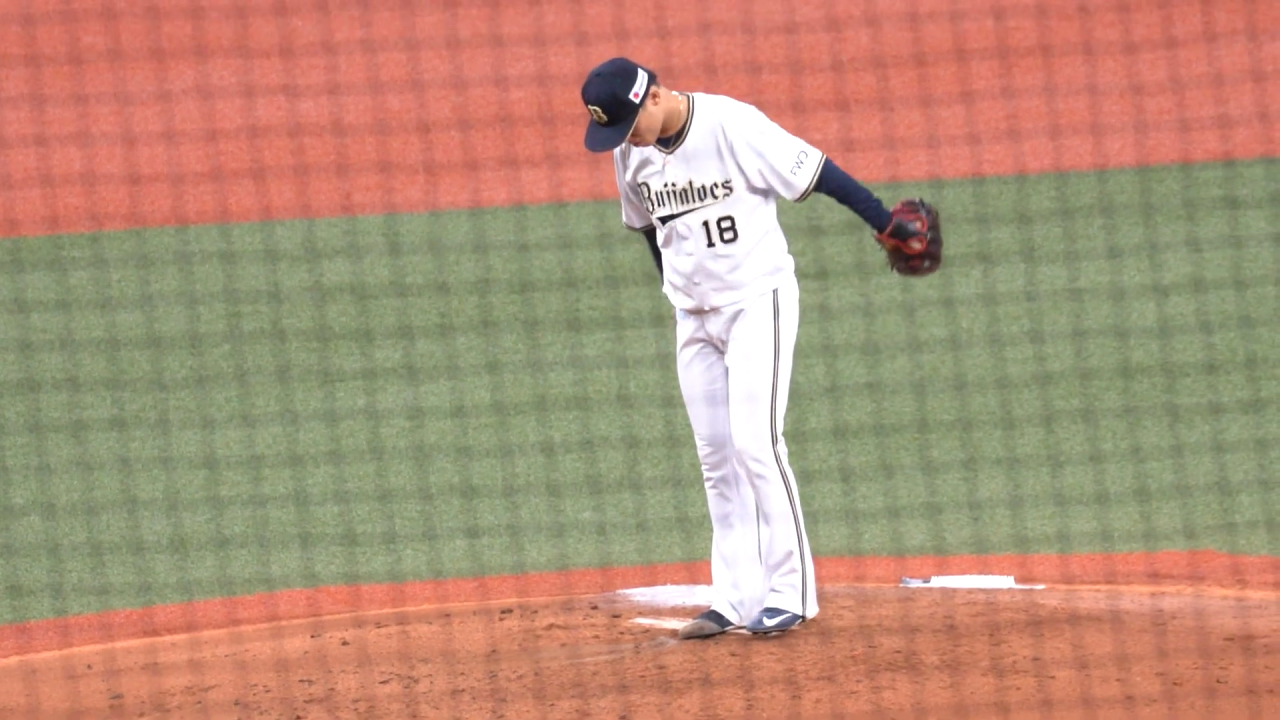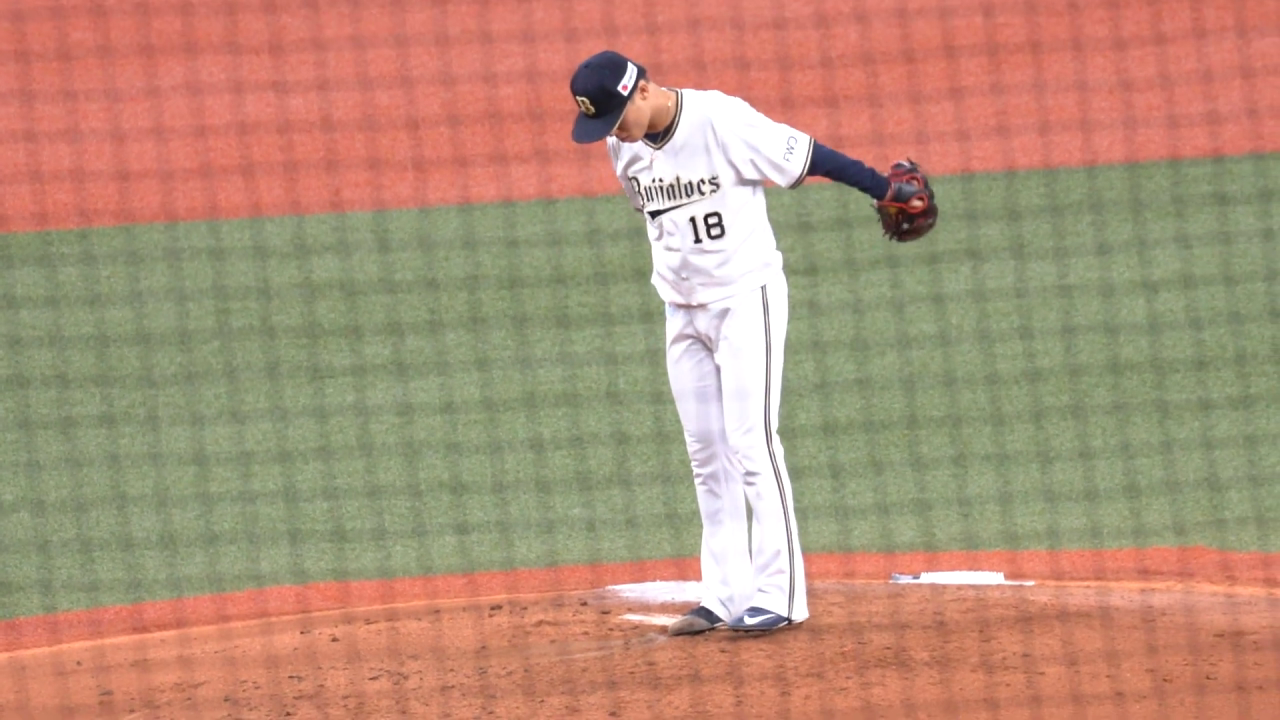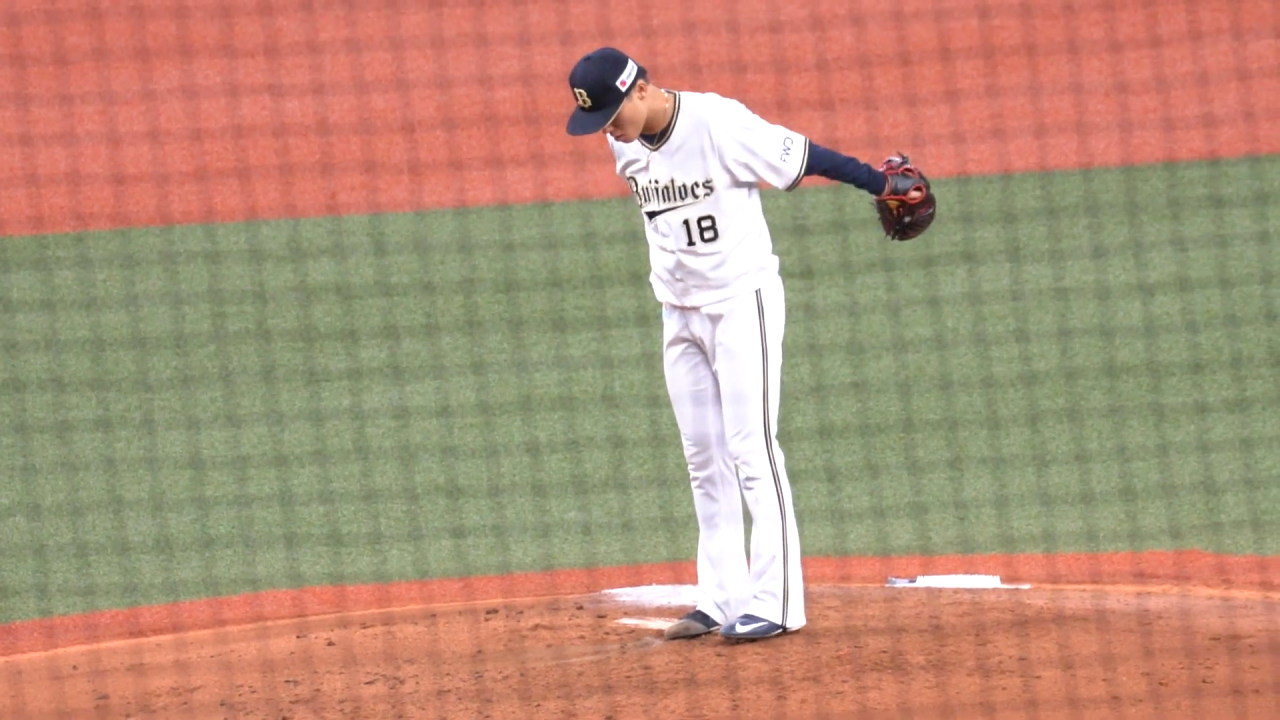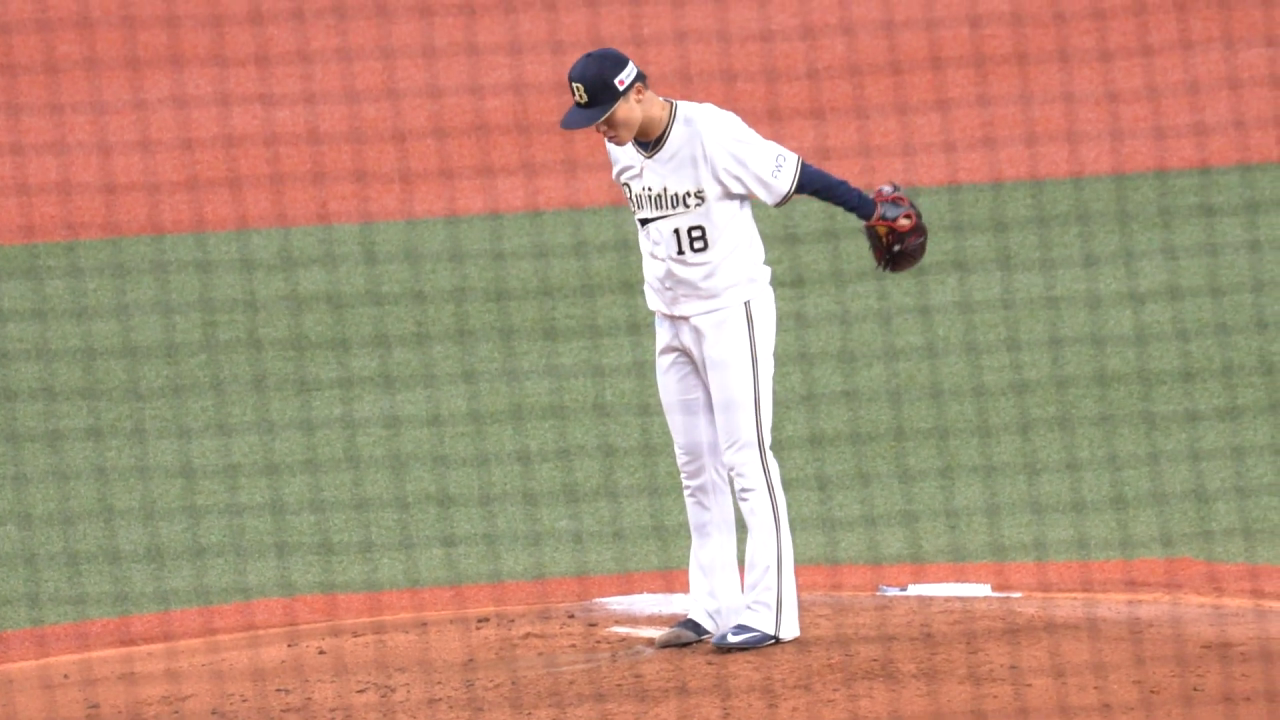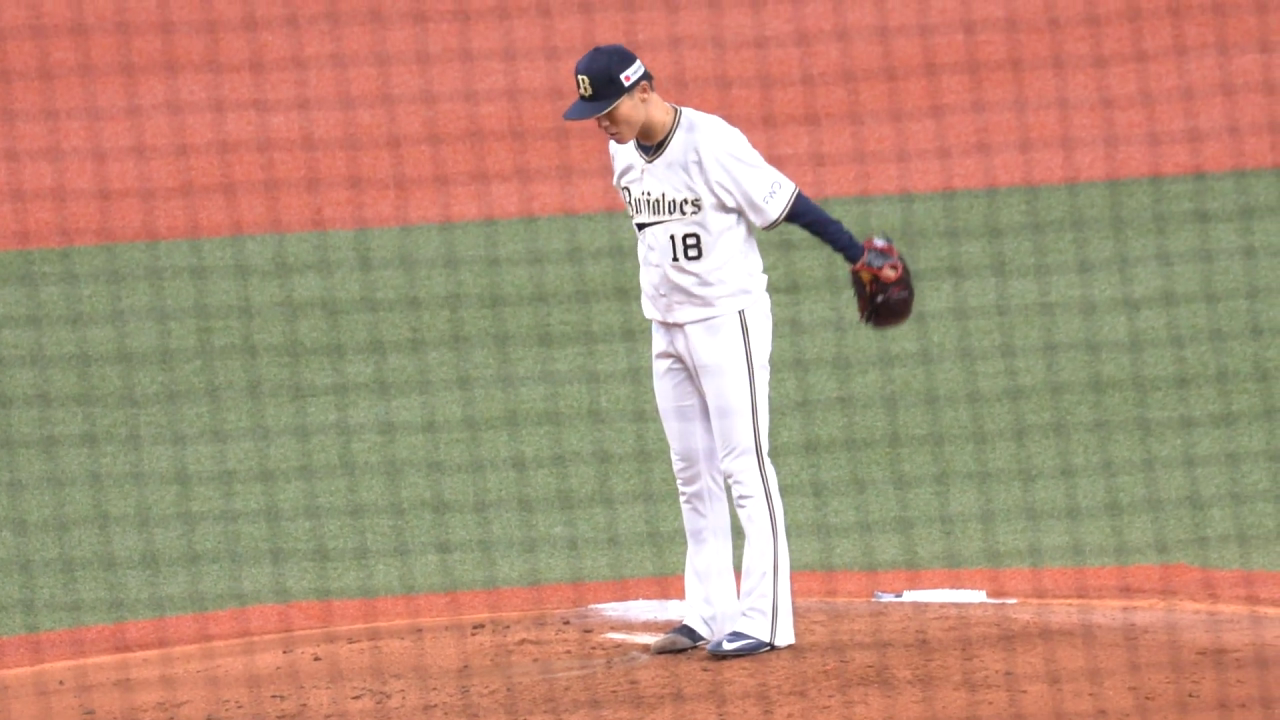
dt=0.3s
person 1, frame 1
left shoulder: (733, 124)
right shoulder: (630, 151)
left elbow: (817, 172)
left wrist: (886, 222)
left hip: (758, 301)
right hip: (696, 314)
left knee: (754, 443)
right knee: (716, 457)
left ankle: (789, 592)
right ankle: (737, 599)
person 1, frame 2
left shoulder: (721, 118)
right shoulder: (622, 144)
left elbow: (808, 156)
left wrist: (885, 189)
left hip: (746, 298)
right hip: (682, 308)
left knee: (751, 443)
right knee: (706, 454)
left ankle: (778, 594)
right ankle: (726, 596)
person 1, frame 3
left shoulder: (720, 123)
right shoulder: (624, 144)
left elbow: (805, 156)
left wrist: (881, 184)
left hip: (743, 302)
right hip: (679, 311)
left knee: (751, 449)
right knee: (704, 458)
left ankle: (775, 602)
right ankle: (722, 599)
person 1, frame 4
left shoulder: (712, 132)
right shoulder: (619, 149)
left elbow: (793, 175)
left wrist: (866, 207)
left hip: (731, 312)
right hip: (669, 320)
left knee: (744, 459)
right knee: (695, 466)
left ankle: (767, 613)
right ankle: (711, 608)
person 1, frame 5
left shoulder: (712, 143)
right shoulder: (622, 152)
left elbow: (788, 203)
left wrist: (858, 253)
left hip: (727, 320)
right hip: (666, 328)
left knee: (743, 466)
right knee: (692, 474)
left ankle: (764, 619)
right ankle: (710, 614)
